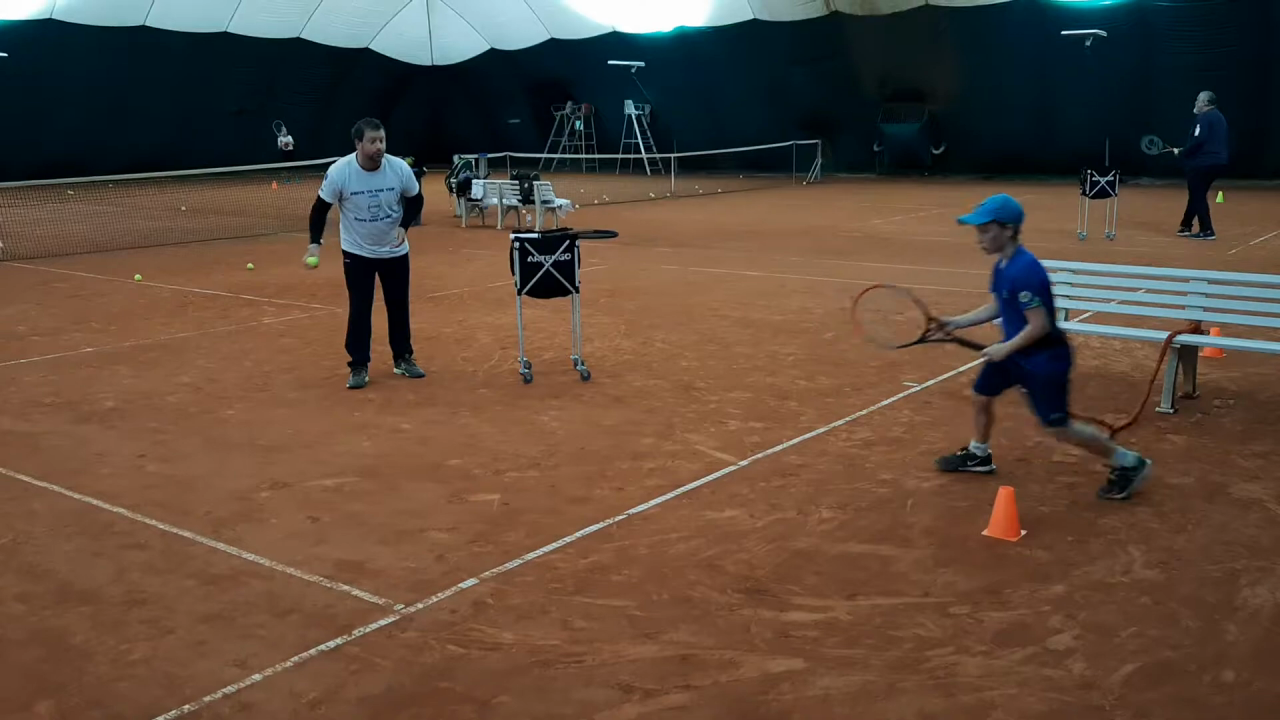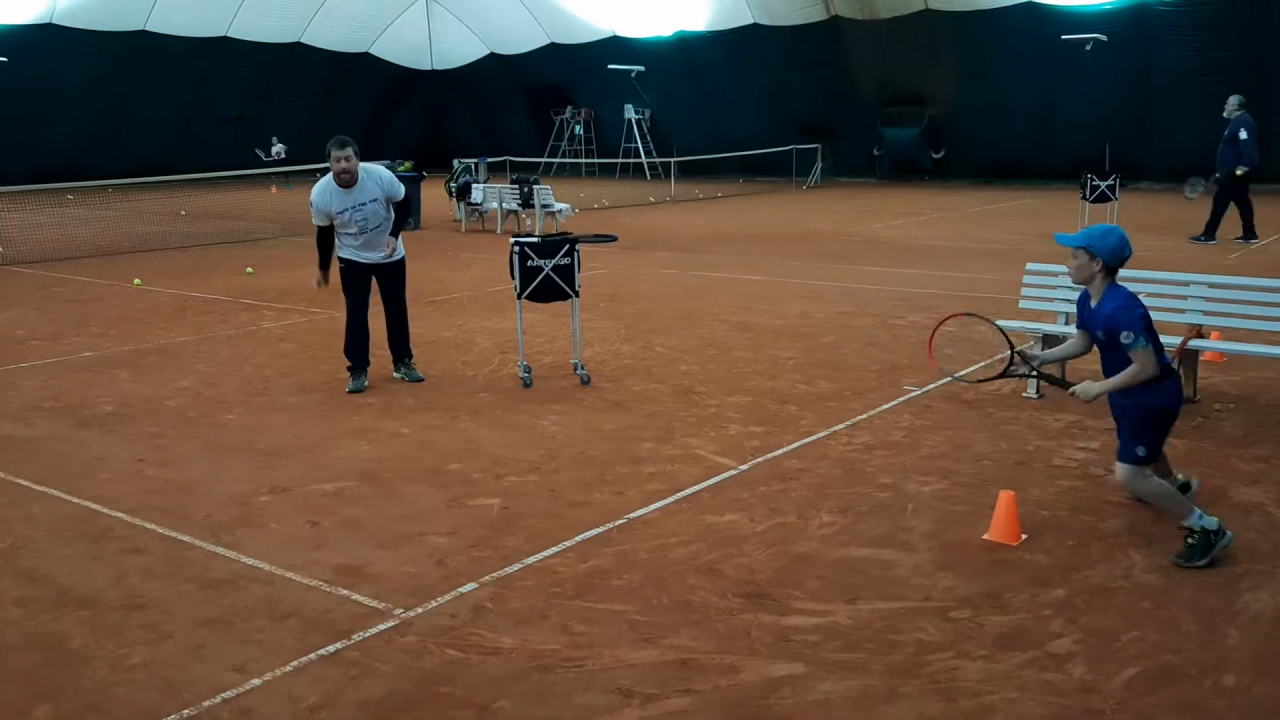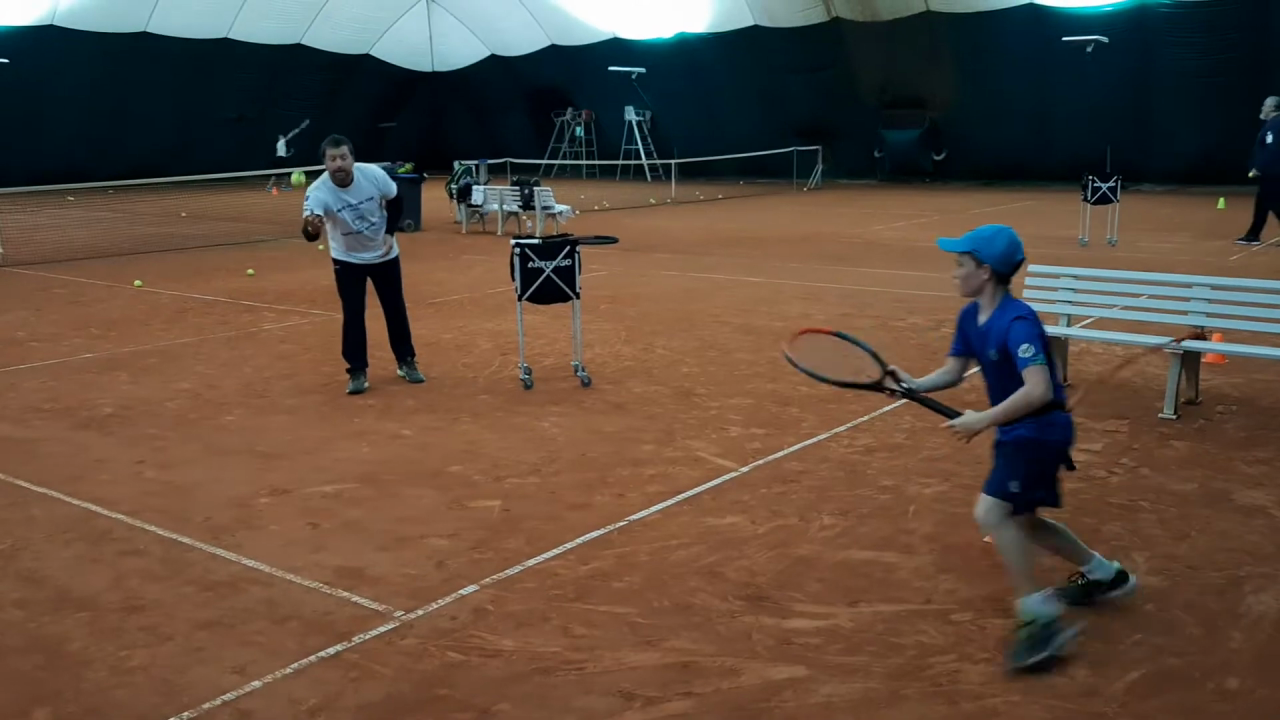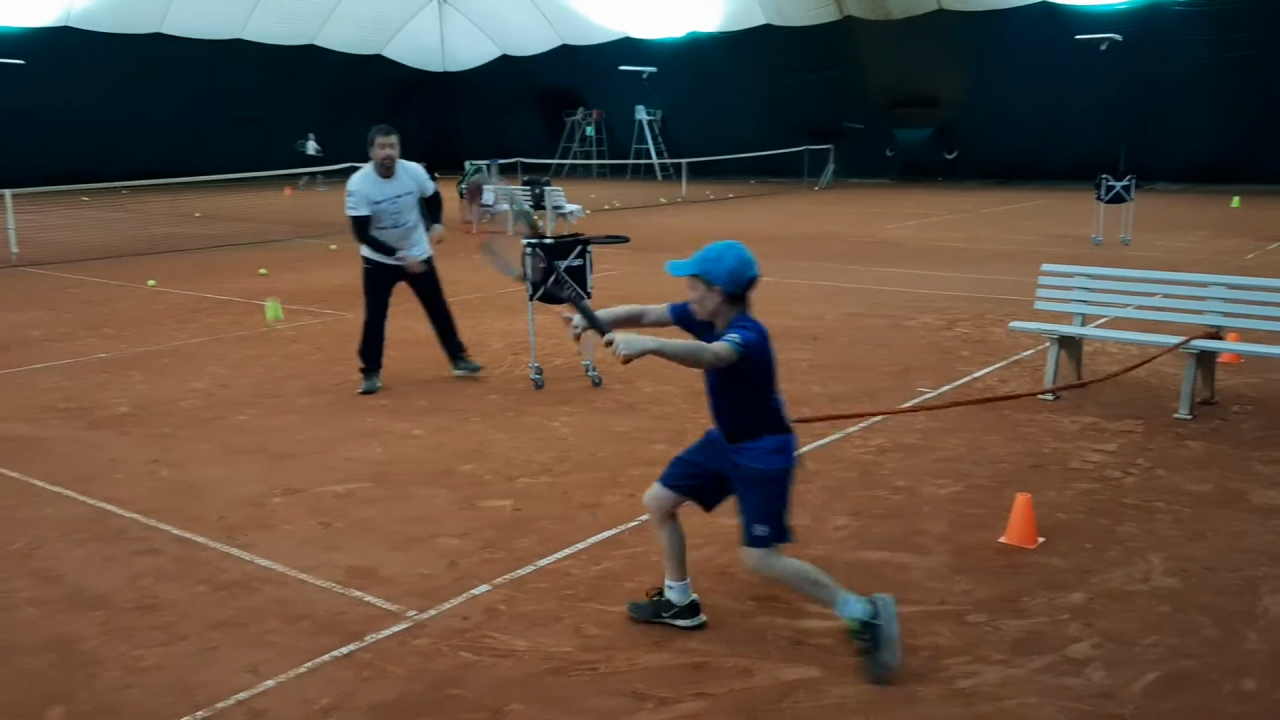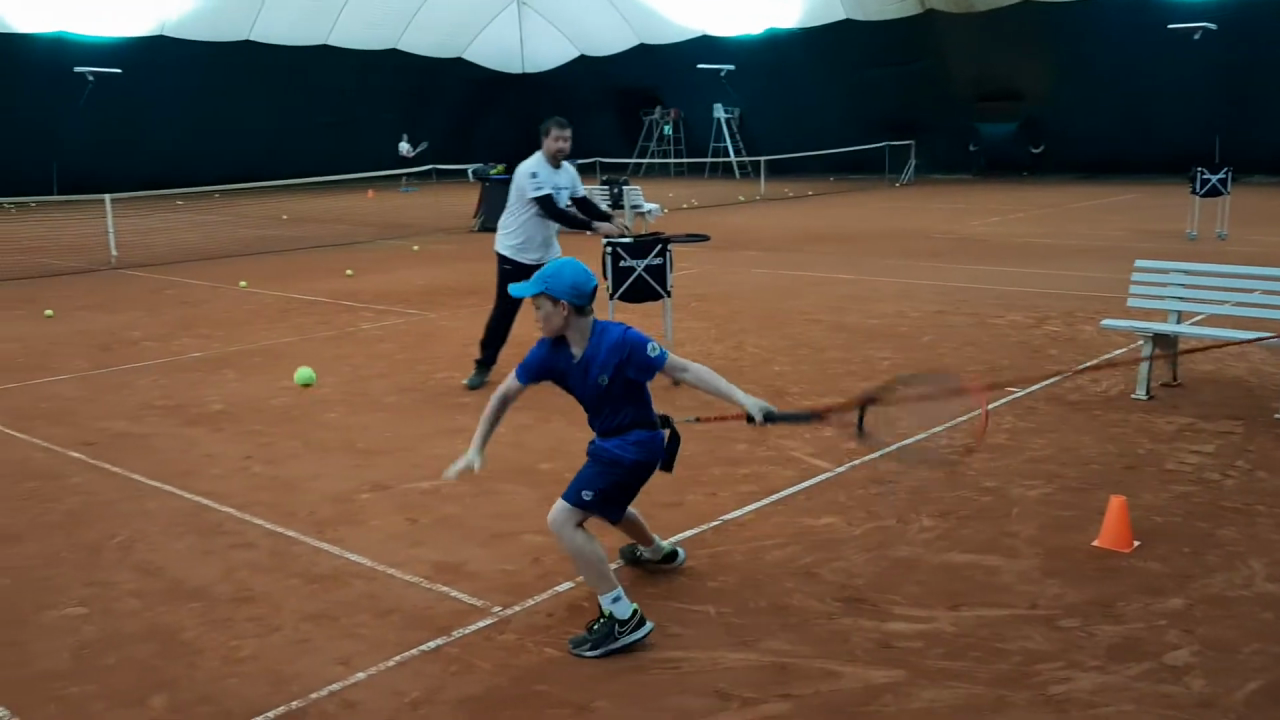
dt=0.5s
person 1, frame 1
left shoulder: (1026, 271)
right shoulder: (1001, 265)
left elbow: (1040, 326)
right elbow: (996, 308)
left wrist: (1005, 349)
right wrist: (955, 323)
left hip: (1044, 357)
right hip: (1015, 350)
left knee: (1059, 428)
right knee: (980, 397)
left ankle: (1128, 463)
right ankle: (979, 454)
person 1, frame 2
left shoulder: (1122, 308)
right shoulder: (1087, 299)
left elbow: (1148, 367)
right elbow: (1084, 343)
left wrist: (1097, 388)
right wrist: (1040, 359)
left hip: (1154, 395)
right hip: (1125, 391)
left knee: (1128, 476)
right knee: (1136, 455)
left ankle: (1207, 529)
right ankle: (1176, 488)
person 1, frame 3
left shoulder: (1018, 320)
right shoulder: (970, 316)
left elbow: (1039, 390)
right elbow: (953, 370)
left wrist: (984, 419)
right wrist: (914, 384)
left hip: (1040, 433)
right hip: (1015, 432)
left knee: (989, 514)
right knee: (1019, 522)
left ankle: (1042, 614)
right ankle: (1104, 574)
person 1, frame 4
left shoulder: (746, 335)
right shoulder: (700, 315)
left elbow: (708, 354)
right elbow: (644, 314)
left wrist: (642, 345)
right wrist: (593, 318)
left hip: (763, 453)
right hip: (723, 442)
left knee: (761, 562)
right knee: (657, 503)
left ankle: (864, 614)
right ankle: (679, 600)
person 1, frame 5
left shoulder: (620, 341)
right shoulder: (548, 351)
left elbow: (684, 369)
right elbow: (504, 394)
left wrist: (743, 399)
right wrist: (475, 448)
left hip: (635, 444)
right hip: (610, 441)
left knee: (562, 521)
right knee: (598, 502)
left ankle: (623, 618)
right ankle: (659, 551)
person 2, frame 1
left shoulder: (399, 168)
right shoulder: (338, 172)
left elbow: (415, 200)
right elbow: (320, 209)
left wrist: (404, 225)
right wrist: (315, 242)
left hip: (395, 250)
right hip: (357, 252)
left knee: (399, 305)
right knee: (360, 309)
left ankle: (403, 358)
right ankle: (359, 366)
person 2, frame 2
left shoulder: (380, 176)
right shoulder: (321, 194)
left elbow: (404, 204)
right elbow: (324, 235)
left wrist: (394, 235)
right wrist: (323, 270)
left hip: (390, 254)
right hip: (352, 258)
left knee: (397, 309)
right knee: (356, 312)
left ankle: (402, 363)
right ankle: (358, 370)
person 2, frame 3
left shoulder: (374, 174)
right shoulder: (318, 192)
left elbow: (395, 202)
right elbow: (310, 233)
left wrist: (390, 233)
right wrist: (311, 226)
left hip: (384, 253)
right hip: (347, 259)
left knee: (396, 309)
right knee: (353, 315)
left ankle: (406, 361)
right ankle: (357, 372)
person 2, frame 4
left shoulder: (415, 172)
right shoulder: (357, 184)
left elbow: (433, 198)
right elbow: (362, 234)
left wrist: (436, 223)
right wrist: (398, 253)
left hip: (418, 254)
right hip: (379, 259)
left knee: (438, 307)
right knee: (375, 315)
left ankle: (458, 357)
right ankle: (371, 371)
person 2, frame 5
left shoulder: (568, 171)
right shoulder: (530, 170)
left elbow: (583, 203)
right elbow: (553, 212)
left wrist: (609, 219)
right wrist: (595, 226)
left hip: (548, 254)
right hip: (516, 253)
right knee: (504, 311)
right ankle: (483, 366)
